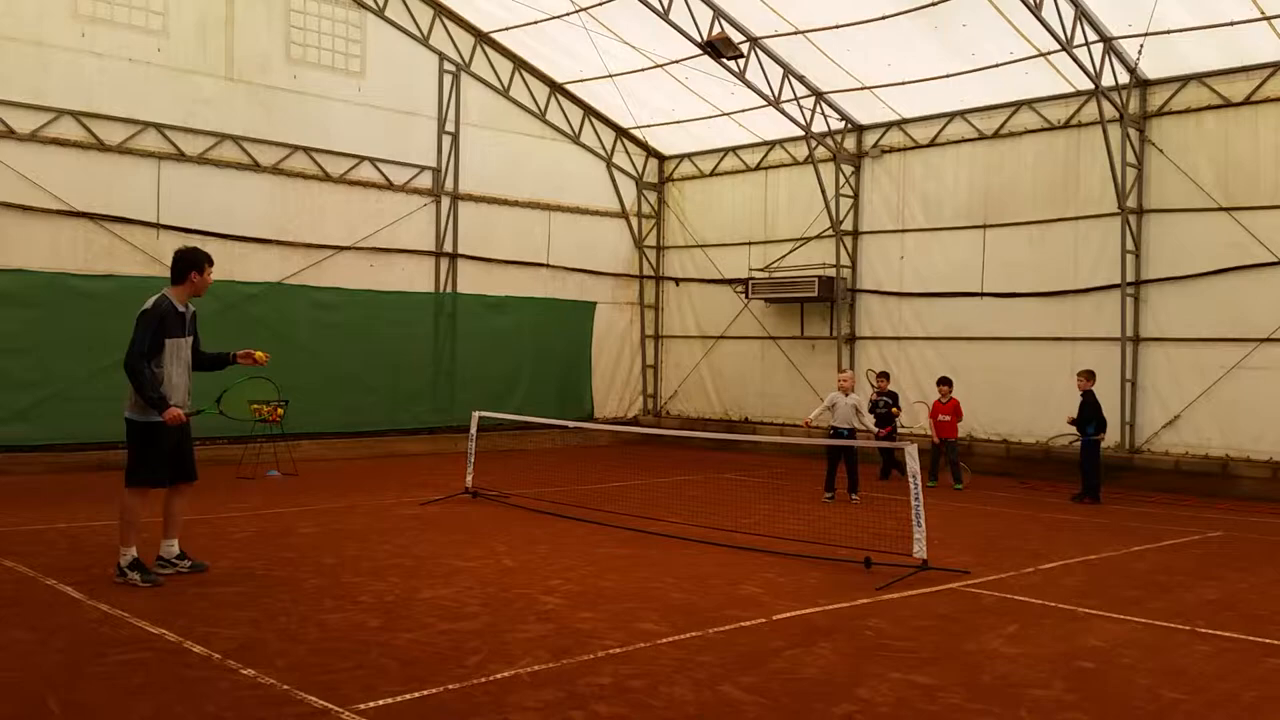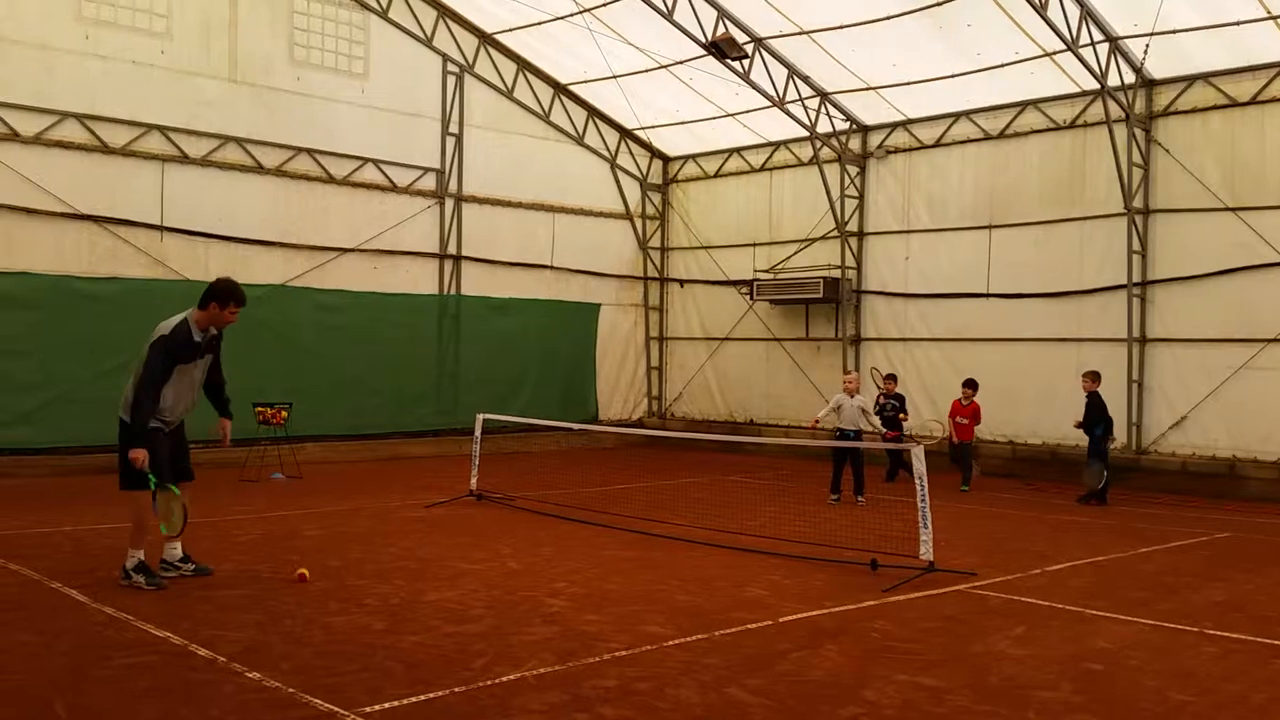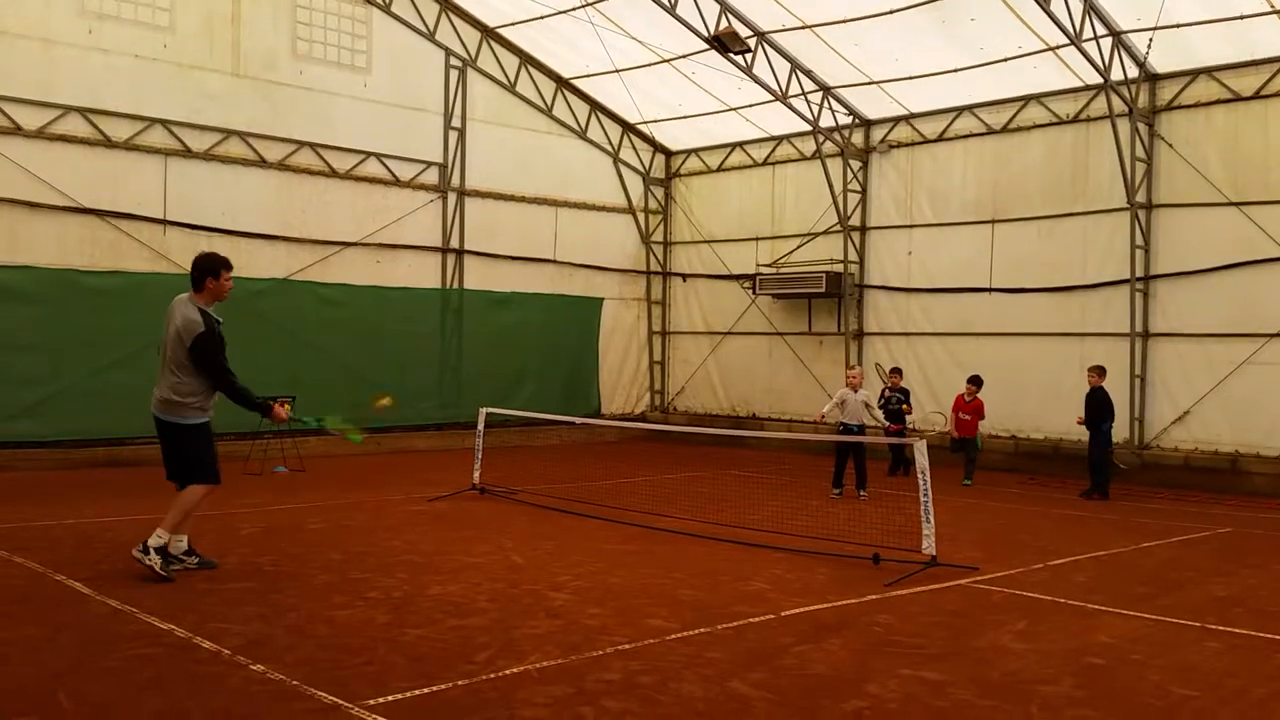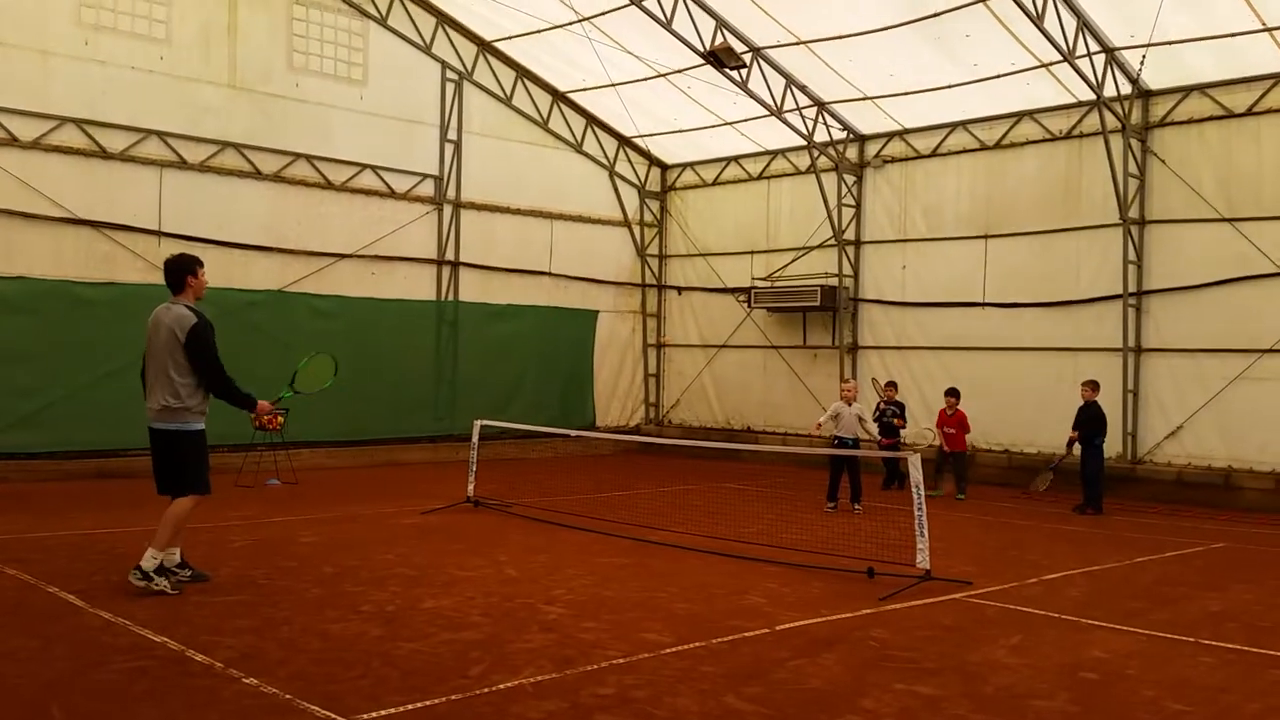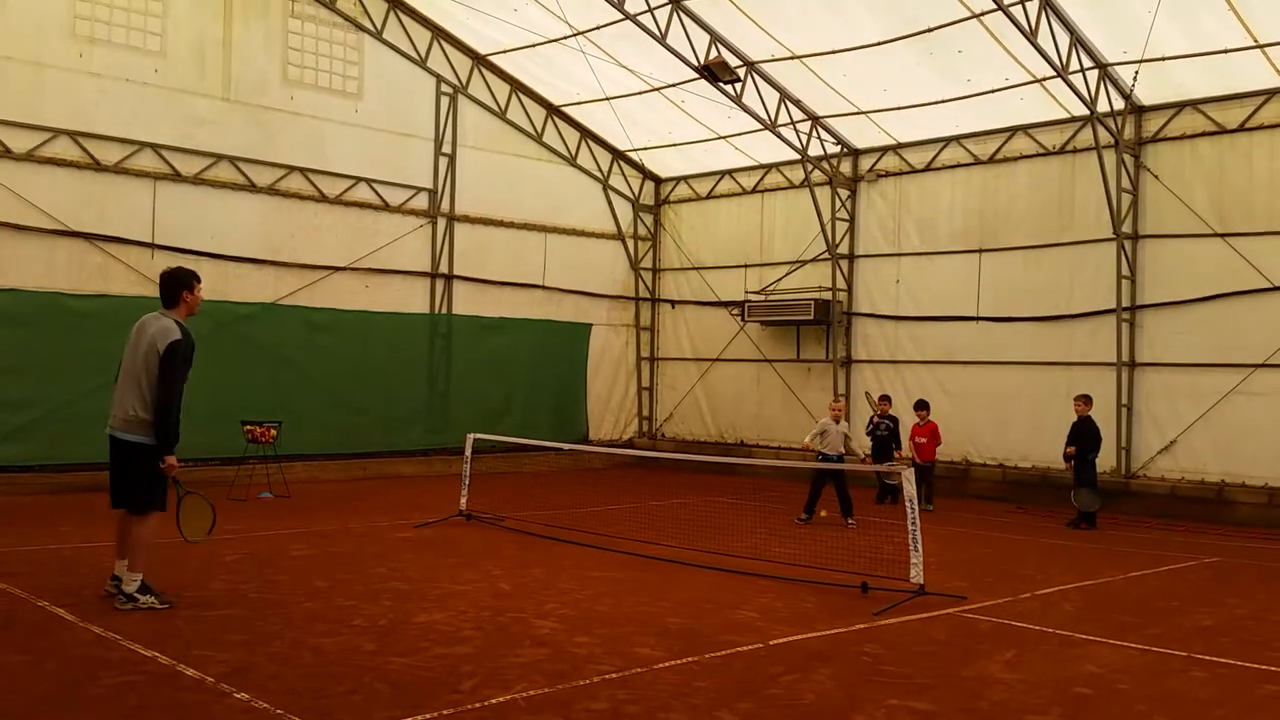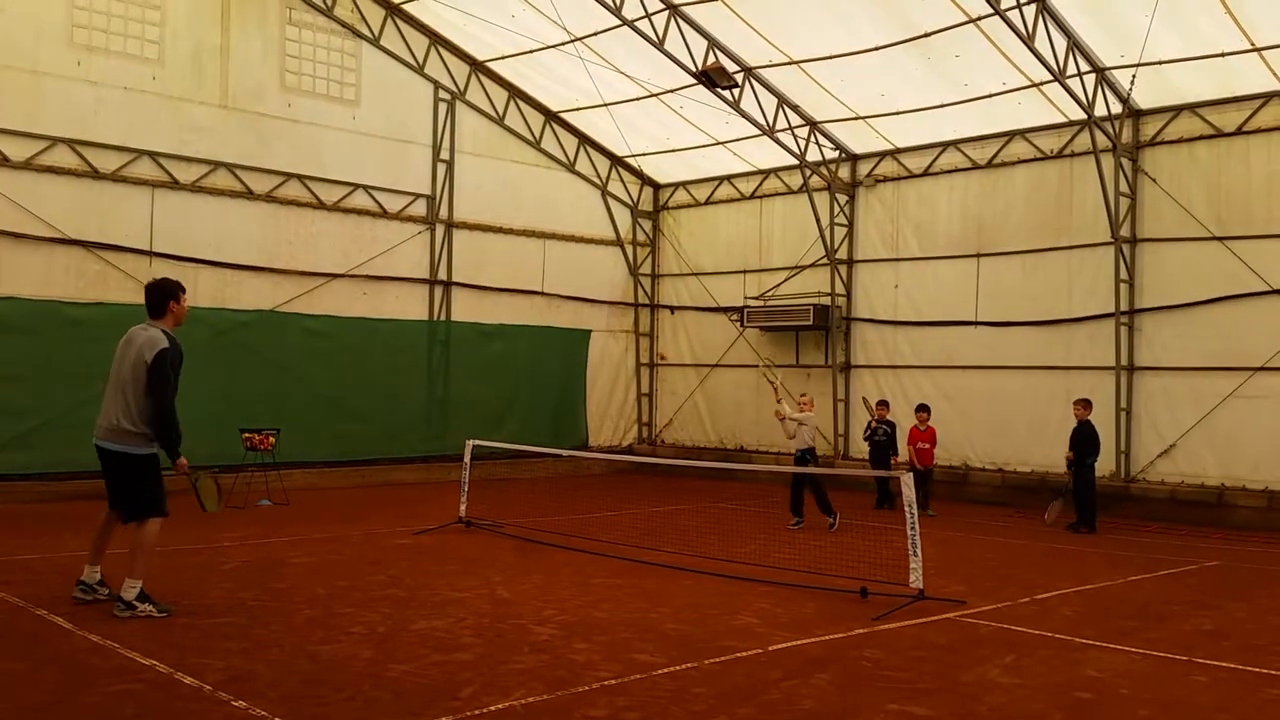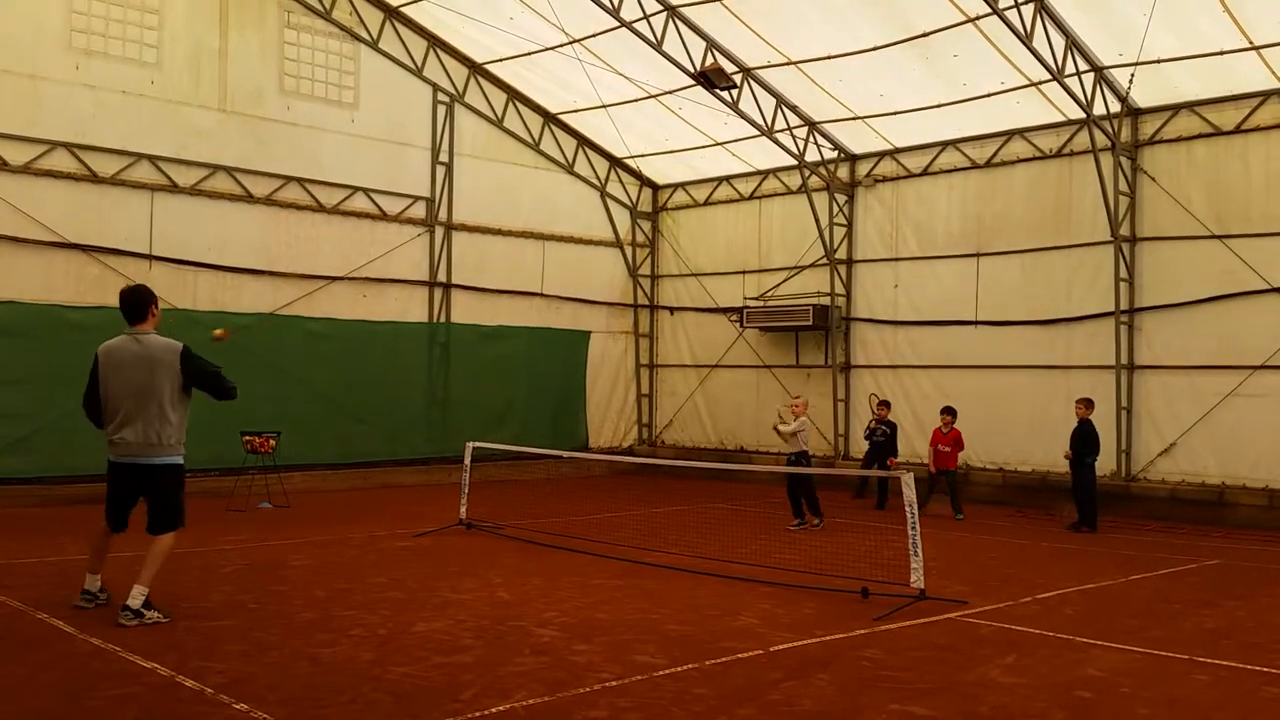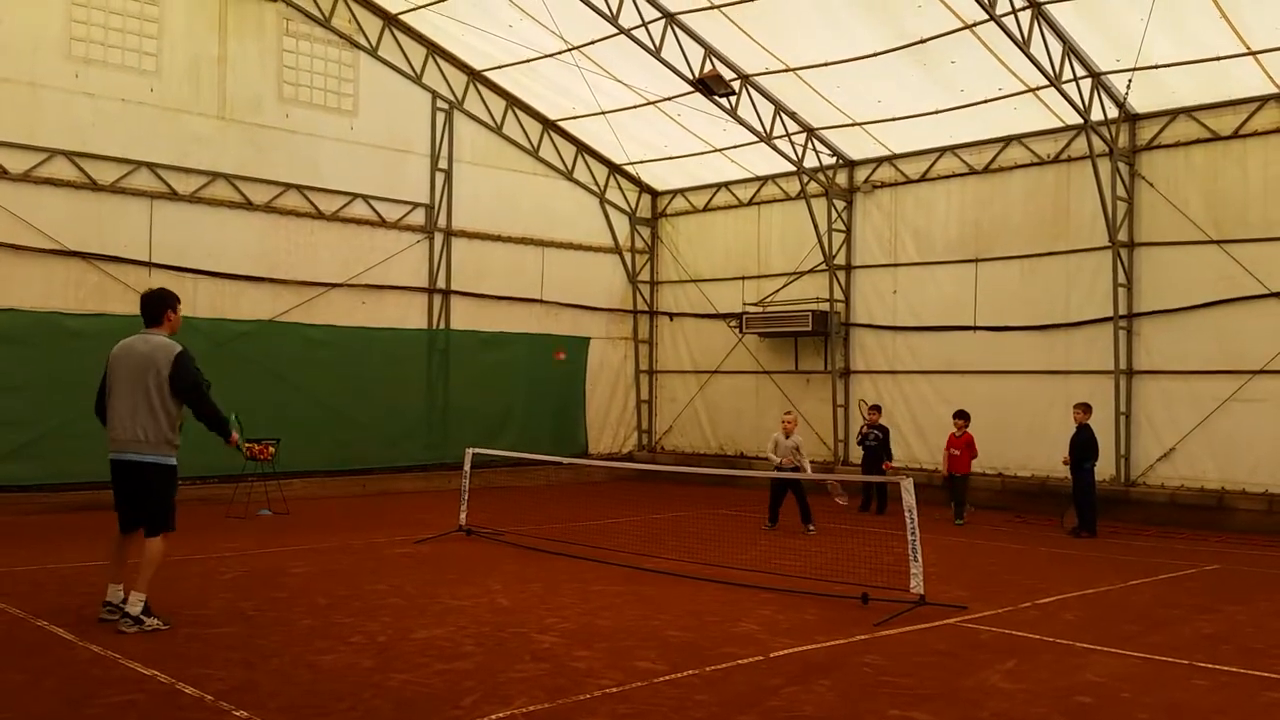
dt=0.5s
person 1, frame 1
left shoulder: (187, 313)
right shoulder: (156, 311)
right elbow: (134, 364)
left wrist: (232, 357)
right wrist: (162, 406)
left hip: (175, 416)
right hip: (149, 417)
left knee: (182, 482)
right knee: (140, 486)
left ankle: (169, 554)
right ankle: (127, 561)
person 1, frame 2
left shoulder: (212, 333)
right shoulder: (172, 337)
left elbow: (213, 376)
right elbow: (146, 388)
left wrist: (225, 414)
right wrist: (139, 442)
left hip: (172, 422)
right hip: (144, 423)
left knee: (180, 484)
right knee: (146, 490)
left ankle: (173, 557)
right ankle: (133, 564)
person 1, frame 3
left shoulder: (180, 304)
right shoulder: (204, 329)
right elbow: (225, 382)
right wrist: (268, 409)
left hip: (167, 408)
right hip: (186, 414)
left knee: (190, 481)
right knee: (202, 483)
left ankle: (178, 549)
right ankle: (152, 546)
person 1, frame 4
left shoulder: (158, 316)
right shoulder: (195, 323)
left elbow: (146, 371)
right elbow: (216, 378)
right wrist: (252, 404)
left hip: (159, 420)
right hip: (183, 422)
left knee: (180, 493)
right knee: (189, 494)
left ankle: (171, 562)
right ankle: (147, 566)
person 1, frame 5
left shoulder: (144, 323)
right shoulder: (178, 338)
right elbow: (168, 398)
right wrist: (168, 449)
left hip: (120, 429)
right hip: (145, 436)
left knee: (127, 506)
right knee: (150, 510)
left ankle: (120, 573)
right ankle: (133, 589)
person 1, frame 6
left shoulder: (133, 335)
right shoulder: (166, 348)
right elbow: (163, 407)
right wrist: (175, 453)
left hip: (108, 438)
right hip: (135, 445)
left knee: (116, 510)
right knee: (151, 517)
left ankle: (89, 581)
right ankle: (130, 596)
person 1, frame 7
left shoulder: (105, 353)
right shoulder: (175, 352)
left elbow: (91, 406)
right elbow: (216, 384)
right wrist: (231, 390)
left hip: (121, 456)
right hip: (163, 457)
left knee: (111, 523)
right knee: (165, 531)
left ankle: (90, 589)
right ankle: (135, 604)
person 1, frame 8
left shoulder: (119, 350)
right shoulder: (173, 354)
left elbow: (101, 405)
right elbow: (200, 400)
right wrist: (227, 431)
left hip: (120, 454)
right hip: (155, 456)
left knee: (127, 528)
right knee: (156, 533)
left ankle: (113, 600)
right ankle: (135, 609)
